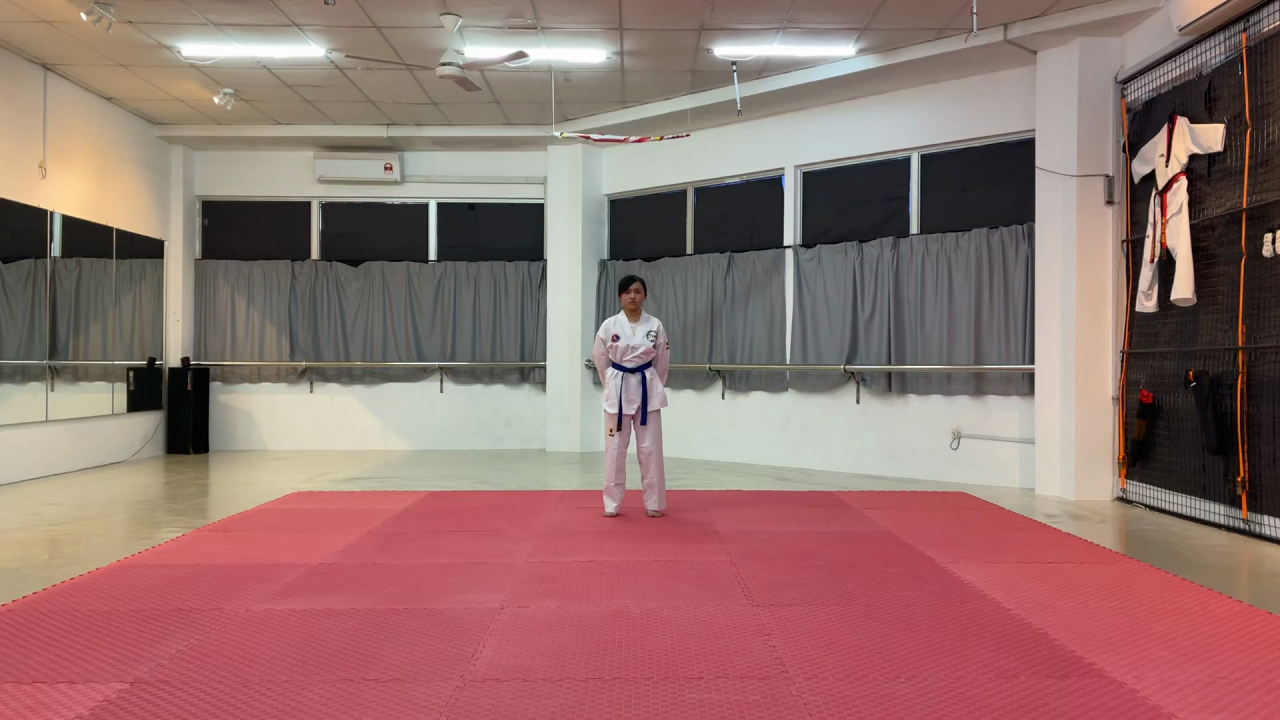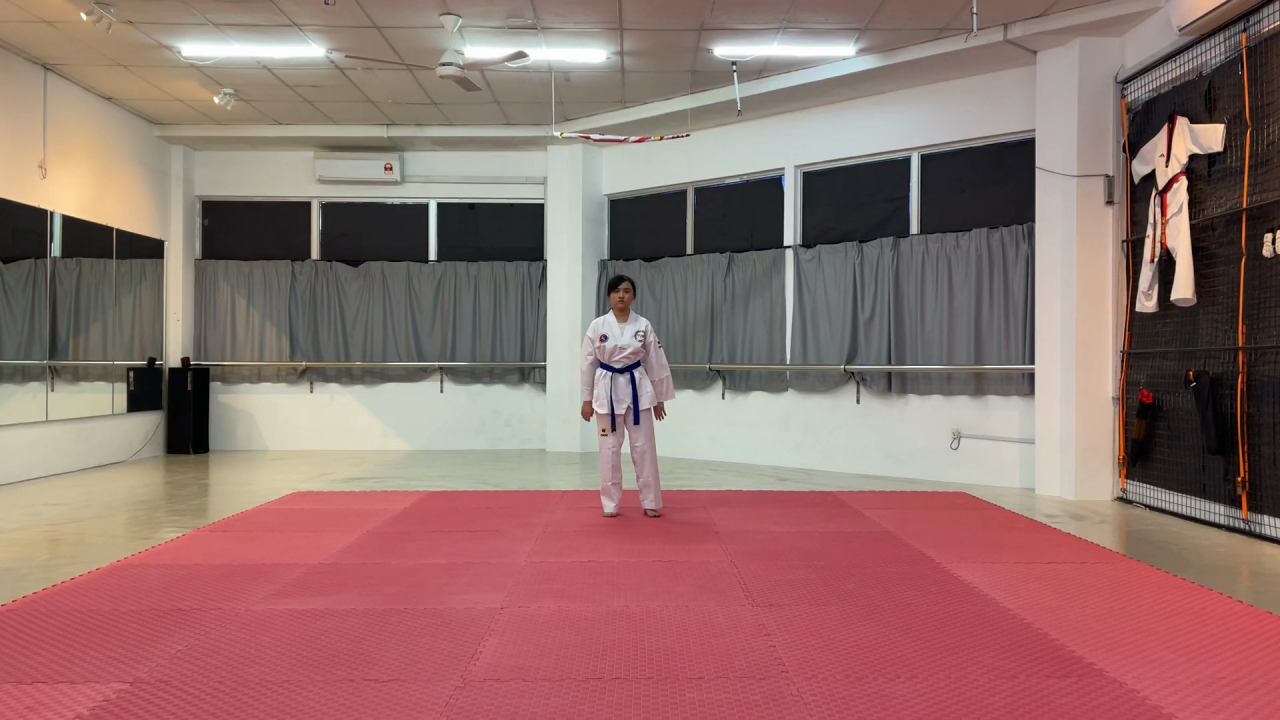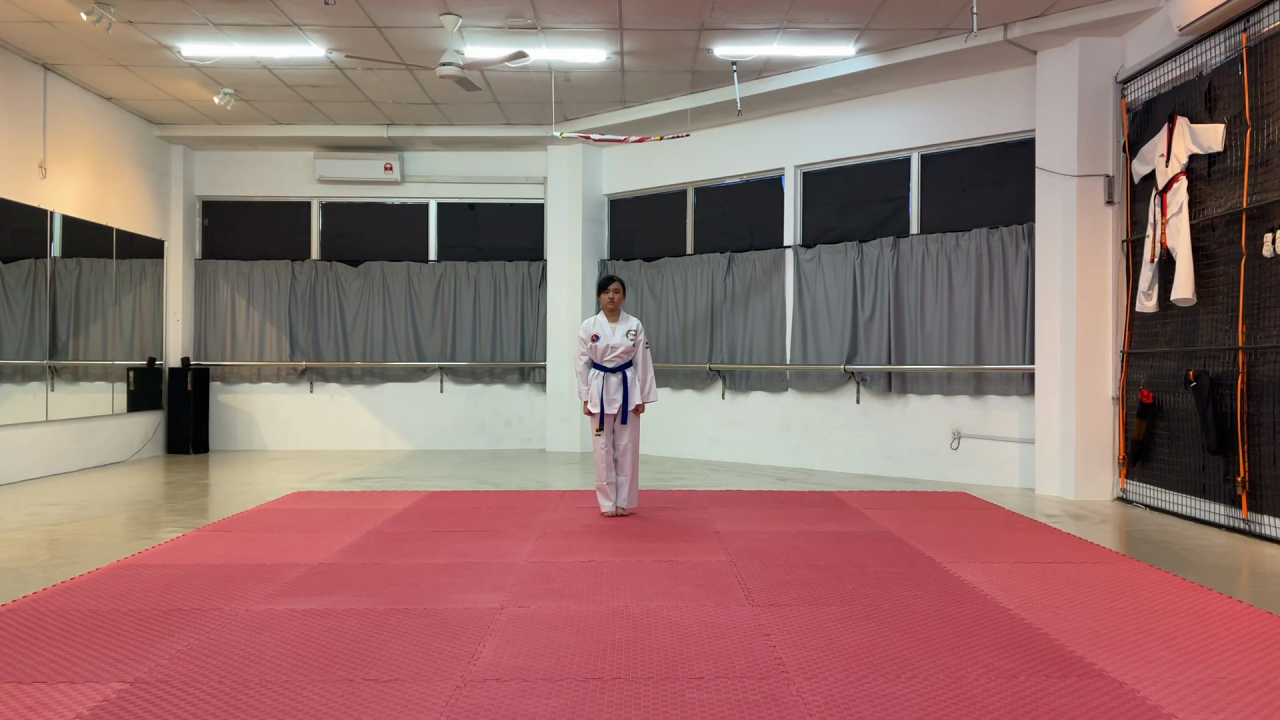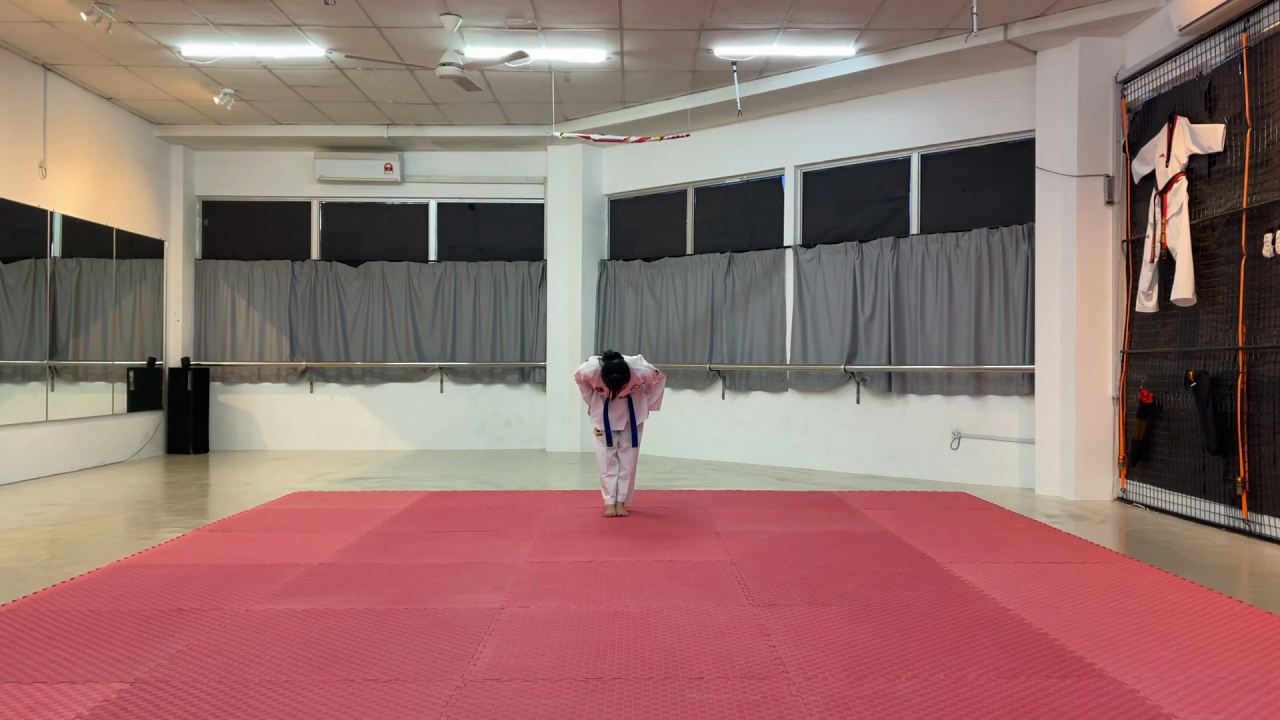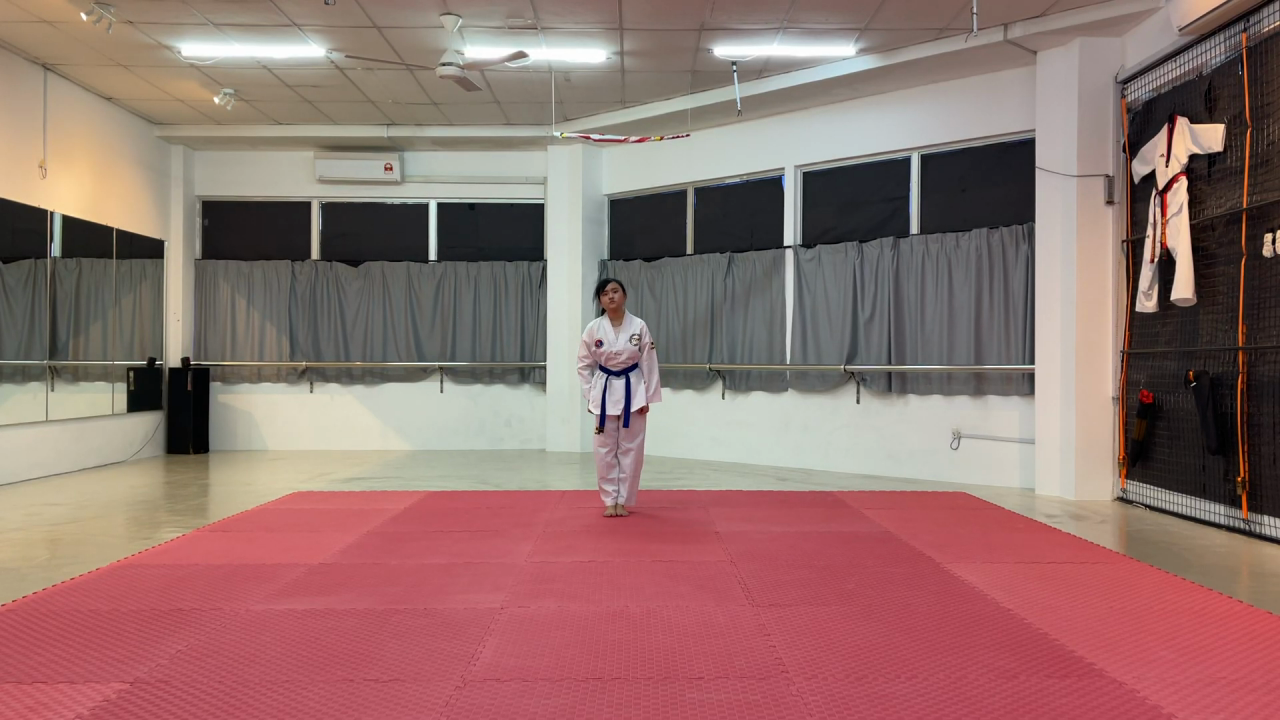
dt=1s
person 1, frame 1
left shoulder: (655, 326)
right shoulder: (609, 325)
left elbow: (662, 362)
right elbow: (601, 360)
left wrist: (651, 386)
right wrist: (615, 385)
left hip: (647, 389)
right hip: (618, 389)
left knee: (650, 447)
right knee: (616, 447)
left ankle: (654, 503)
right ankle: (612, 503)
person 1, frame 2
left shoulder: (643, 326)
right shoulder: (598, 325)
left elbow: (656, 363)
right elbow: (588, 363)
left wrist: (660, 398)
right wrist: (587, 399)
left hip: (636, 389)
right hip: (607, 389)
left knee: (643, 447)
right knee: (609, 448)
left ankle: (651, 502)
right ankle: (611, 503)
person 1, frame 3
left shoulder: (634, 325)
right shoulder: (589, 326)
left elbow: (643, 363)
right elbow: (582, 364)
left wrist: (642, 397)
right wrist: (585, 398)
left hip: (627, 389)
right hip: (600, 390)
left knee: (626, 447)
right knee: (603, 447)
left ankle: (624, 502)
right ankle: (608, 502)
person 1, frame 4
left shoulder: (642, 370)
right shoulder: (590, 370)
left elbow: (659, 379)
right elbow: (580, 379)
left wrist: (647, 405)
right wrist: (592, 403)
left hip: (632, 406)
right hip: (604, 408)
left knee: (628, 450)
right knee: (606, 451)
left ankle: (621, 501)
right ankle: (610, 501)
person 1, frame 5
left shoulder: (639, 326)
right shoulder: (593, 329)
left elbow: (649, 364)
right elbow: (584, 365)
left wrist: (647, 398)
right wrist: (590, 396)
left hip: (632, 392)
right hip: (604, 392)
left knee: (631, 448)
right knee: (605, 448)
left ankle: (623, 501)
right ankle: (610, 501)
